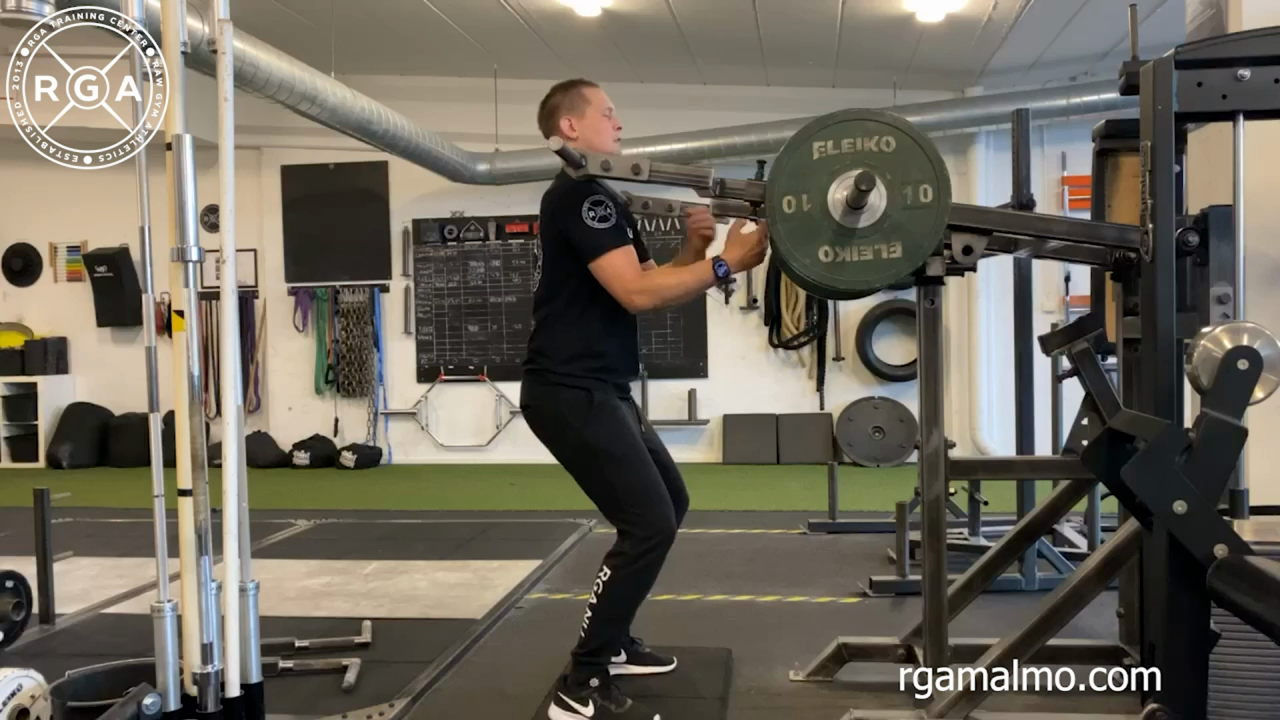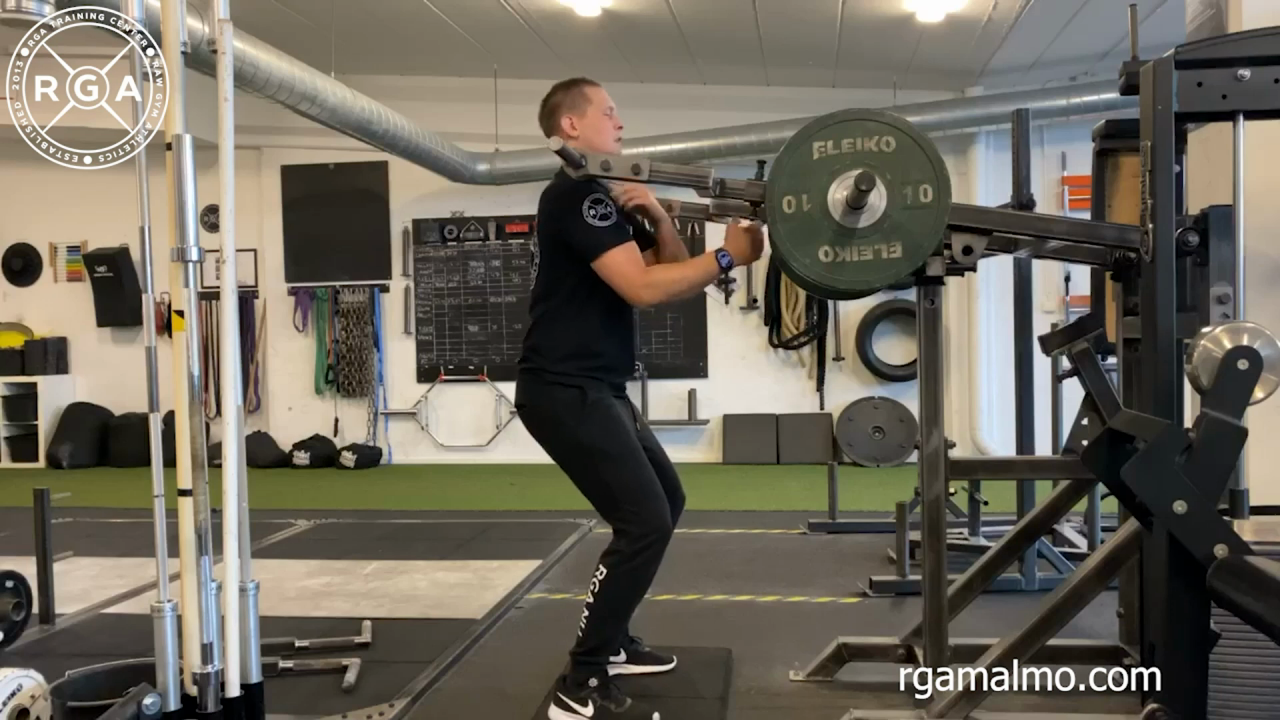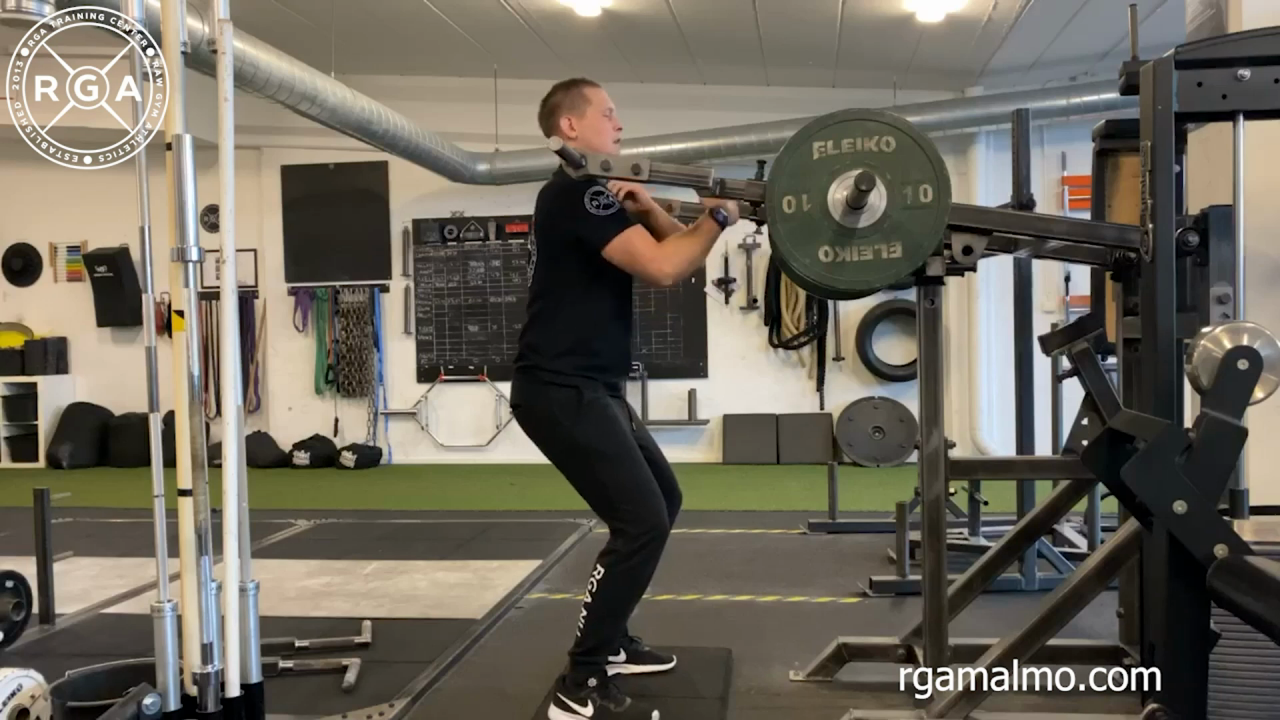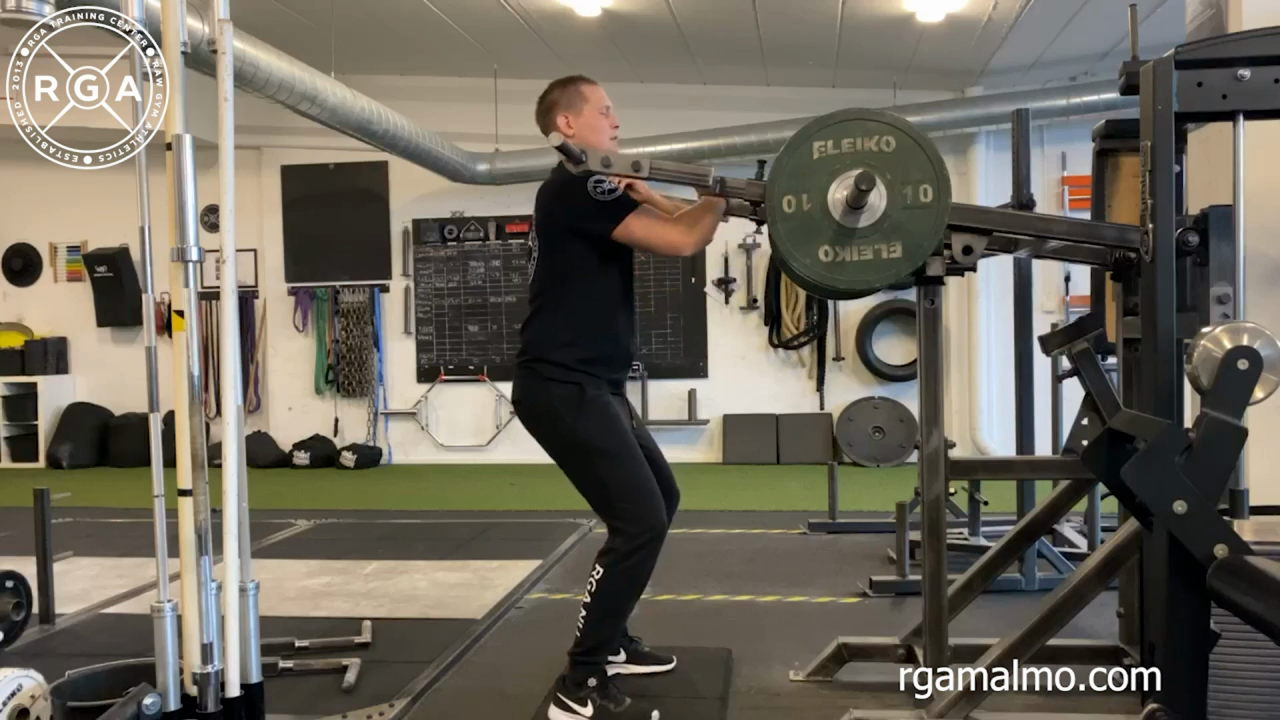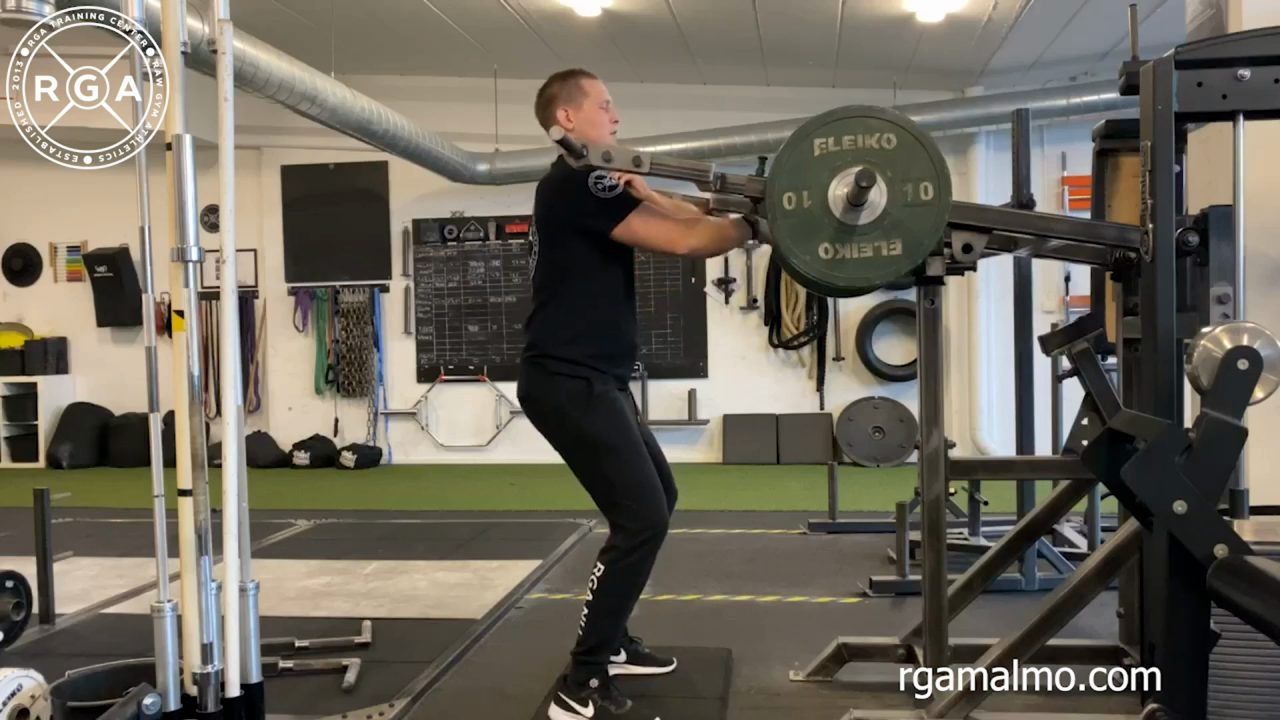
dt=0.2s
person 1, frame 1
left shoulder: (599, 198)
right shoulder: (578, 195)
left elbow: (649, 281)
right elbow: (636, 292)
left wrist: (693, 246)
right wrist: (726, 264)
left hip: (600, 389)
right hip: (571, 393)
left knee: (668, 505)
right knee: (648, 526)
left ankle: (612, 643)
person 1, frame 2
left shoulder: (602, 198)
right shoulder: (577, 196)
left elbow: (668, 268)
right elbow: (644, 288)
left wrist: (655, 216)
right wrist: (729, 257)
left hip: (595, 388)
right hip: (566, 392)
left knee: (665, 504)
right knee: (645, 524)
left ankle: (611, 641)
person 1, frame 3
left shoulder: (597, 196)
right shoulder: (573, 195)
left elbow: (669, 252)
right elbow: (665, 268)
left wrist: (646, 207)
right wrist: (718, 215)
left hip: (590, 387)
right hip: (561, 392)
left knee: (660, 505)
right knee: (641, 524)
left ankle: (609, 640)
person 1, frame 4
left shoulder: (591, 189)
right shoulder: (575, 188)
left elbow: (677, 226)
right elbow: (681, 241)
left wrist: (647, 198)
right wrist: (720, 198)
left hip: (591, 384)
right hip: (562, 387)
left knee: (658, 501)
right knee: (640, 522)
left ankle: (609, 642)
person 1, frame 5
left shoulder: (592, 186)
right shoulder: (575, 184)
left elbow: (685, 220)
right elbow: (681, 242)
left wrist: (641, 194)
right wrist: (752, 227)
left hip: (594, 378)
right hip: (569, 383)
left knee: (656, 501)
right knee: (641, 520)
left ankle: (610, 643)
